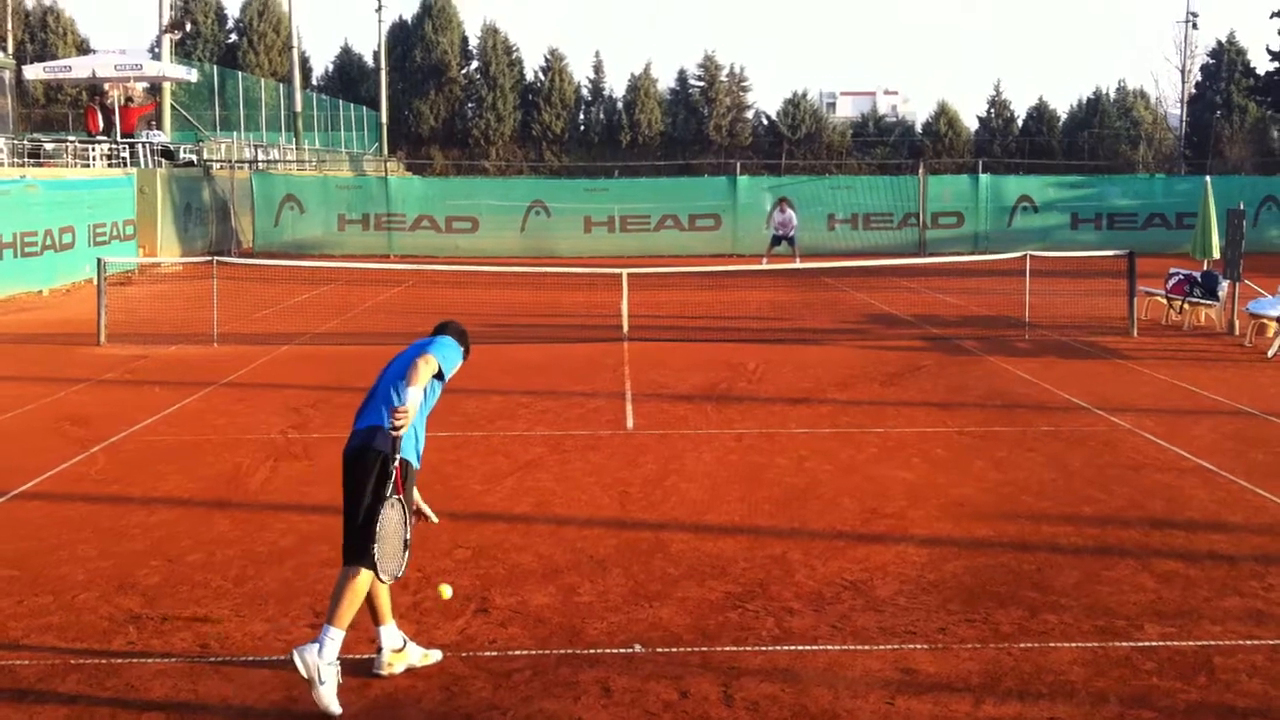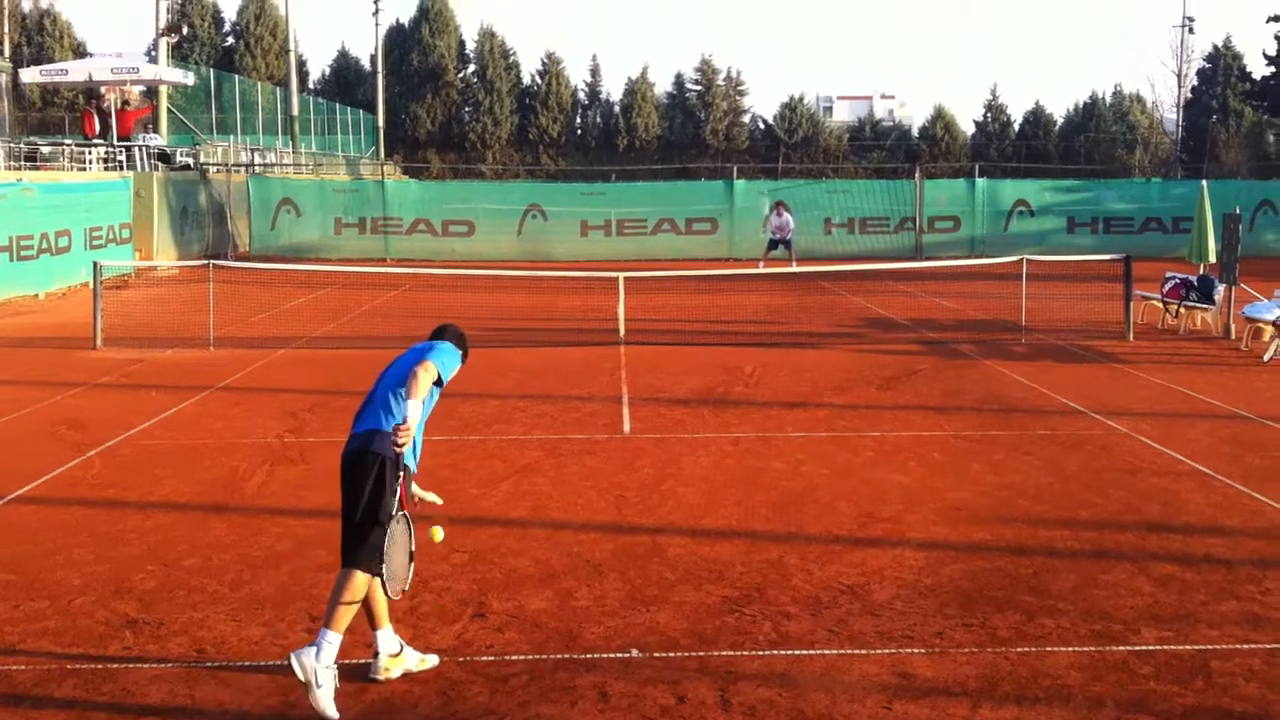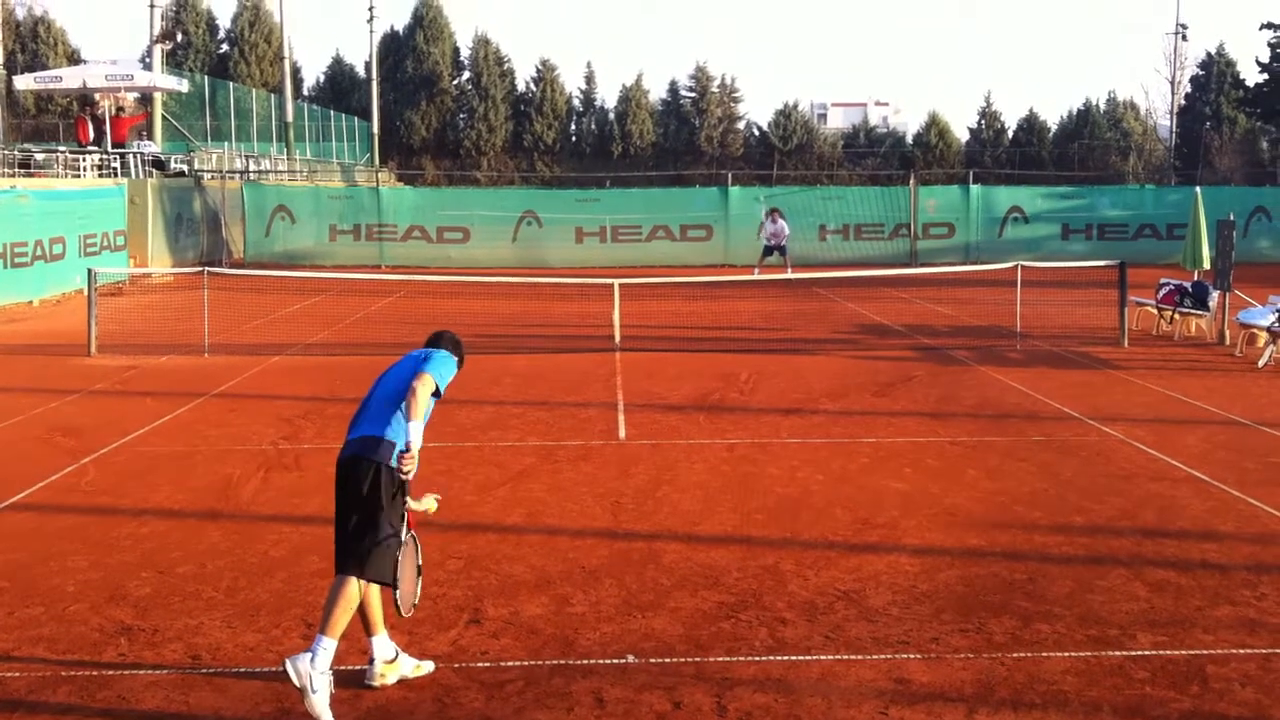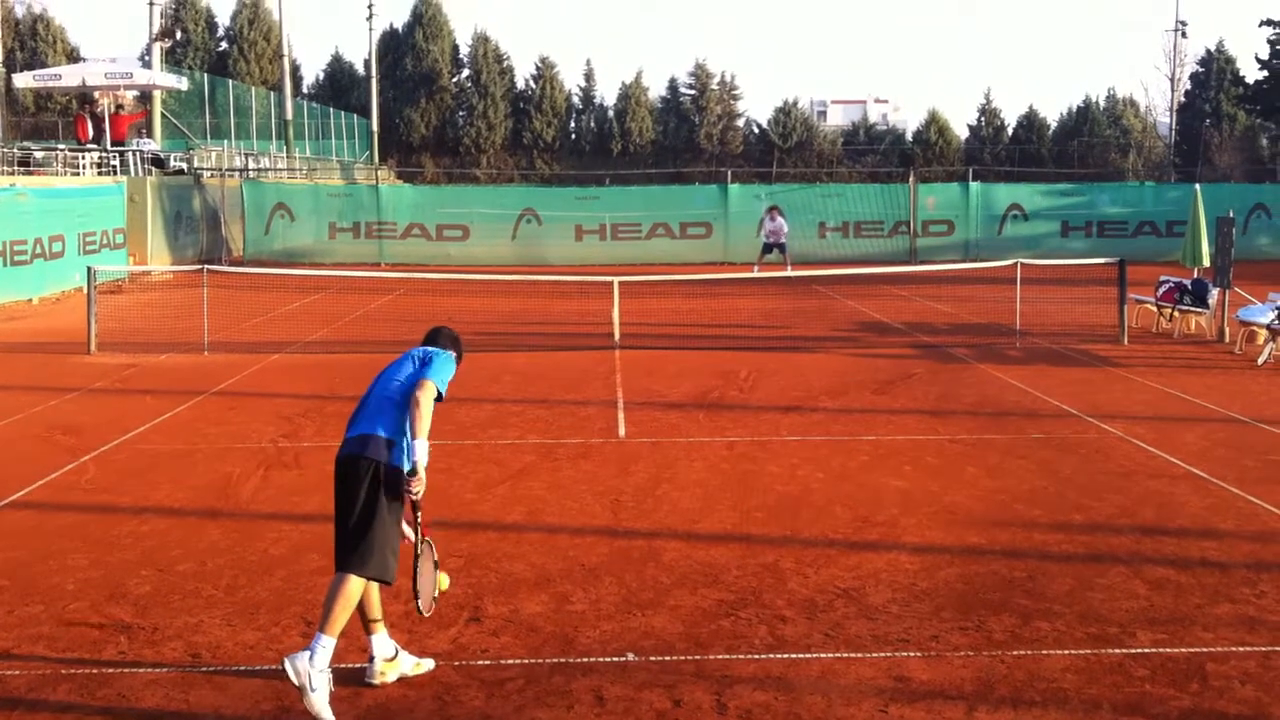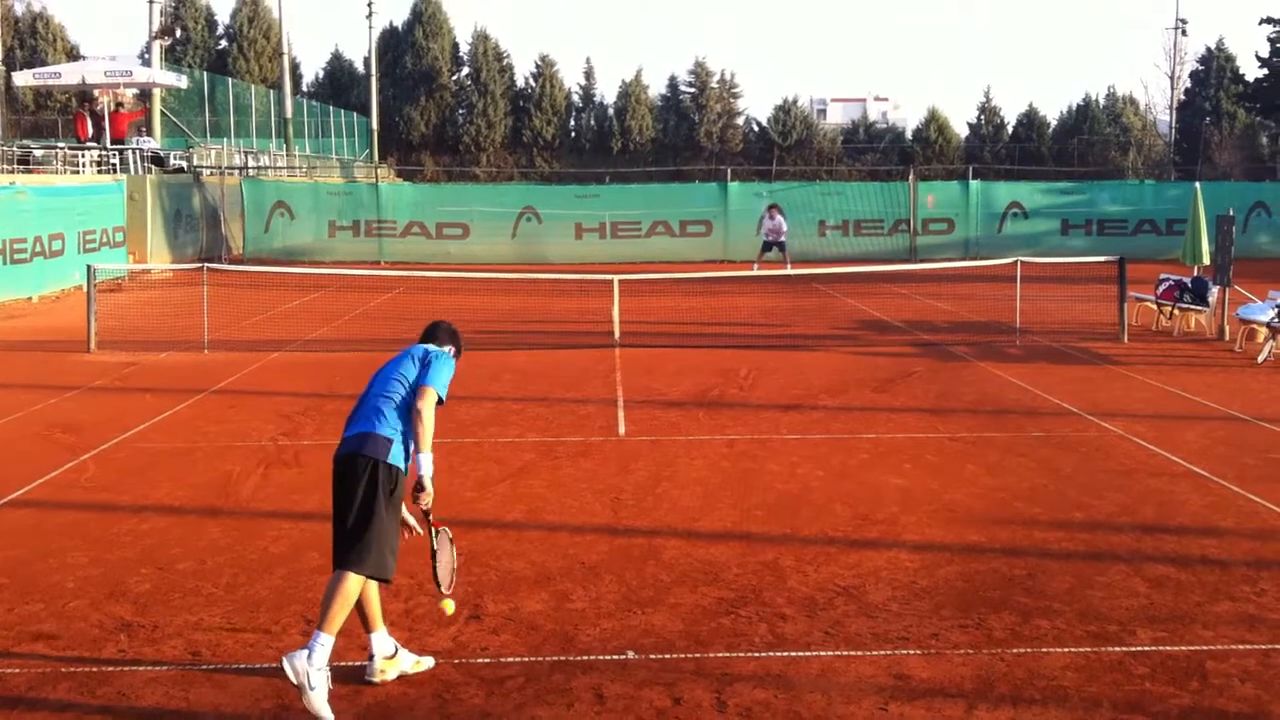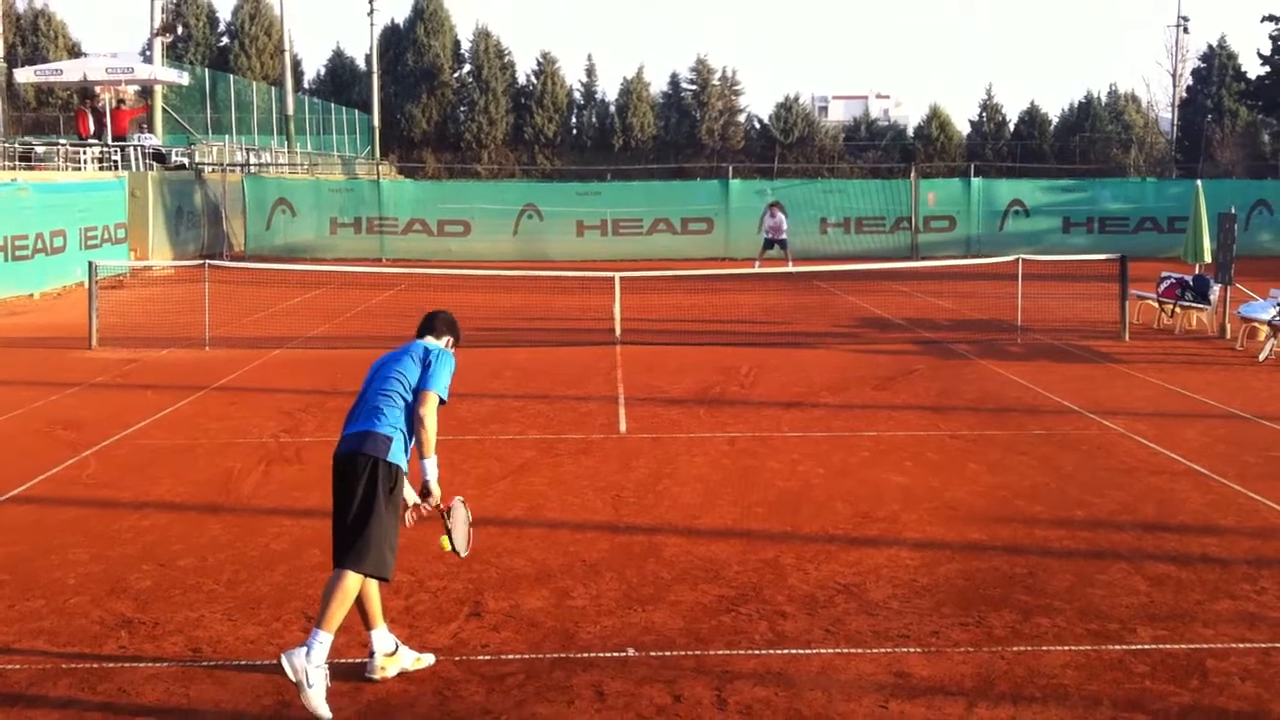
dt=0.1s
person 1, frame 1
left shoulder: (406, 355)
right shoulder: (447, 346)
right elbow: (422, 365)
left wrist: (414, 499)
right wrist: (411, 404)
left hip: (362, 447)
right hip: (386, 448)
left knee: (371, 552)
right knee: (366, 555)
left ankle: (393, 647)
right ankle: (323, 653)
person 1, frame 2
left shoulder: (407, 358)
right shoulder: (446, 351)
right elbow: (422, 373)
left wrist: (413, 488)
right wrist: (413, 414)
left hip: (359, 450)
right hip: (384, 452)
left knee: (369, 556)
right knee: (366, 558)
left ankle: (389, 652)
right ankle: (320, 656)
person 1, frame 3
left shoulder: (401, 365)
right shoulder: (441, 359)
right elbow: (419, 390)
left wrist: (408, 499)
right wrist: (413, 444)
left hip: (353, 457)
right hip: (380, 458)
left knee: (363, 561)
right knee: (360, 566)
left ankle: (384, 658)
right ankle: (315, 663)
person 1, frame 4
left shoulder: (400, 364)
right shoulder: (440, 358)
right elbow: (421, 397)
left wrist: (399, 515)
right wrist: (419, 460)
left hip: (351, 454)
right hip: (379, 457)
left knee: (362, 560)
right knee: (359, 563)
left ankle: (384, 656)
right ankle: (314, 661)
person 1, frame 5
left shoulder: (394, 364)
right shoulder: (439, 358)
right elbow: (421, 408)
left wrist: (400, 507)
right wrist: (424, 471)
left hip: (350, 454)
right hip: (378, 457)
left knee: (362, 559)
right knee: (358, 562)
left ankle: (385, 655)
right ankle: (313, 659)
person 1, frame 6
left shoulder: (391, 359)
right shoulder: (439, 355)
right elbow: (425, 413)
left wrist: (405, 490)
right wrist: (430, 475)
left hip: (350, 451)
right hip: (378, 455)
left knee: (361, 557)
right knee: (357, 560)
left ankle: (385, 652)
right ankle: (311, 657)
